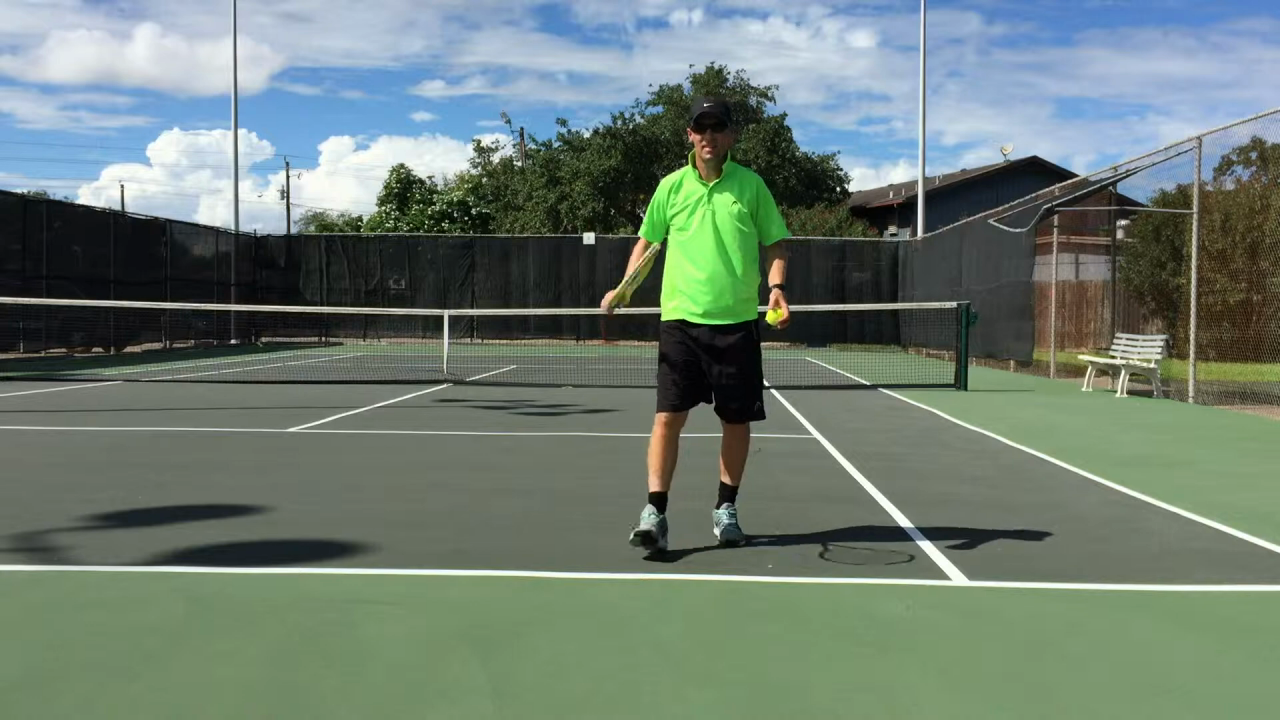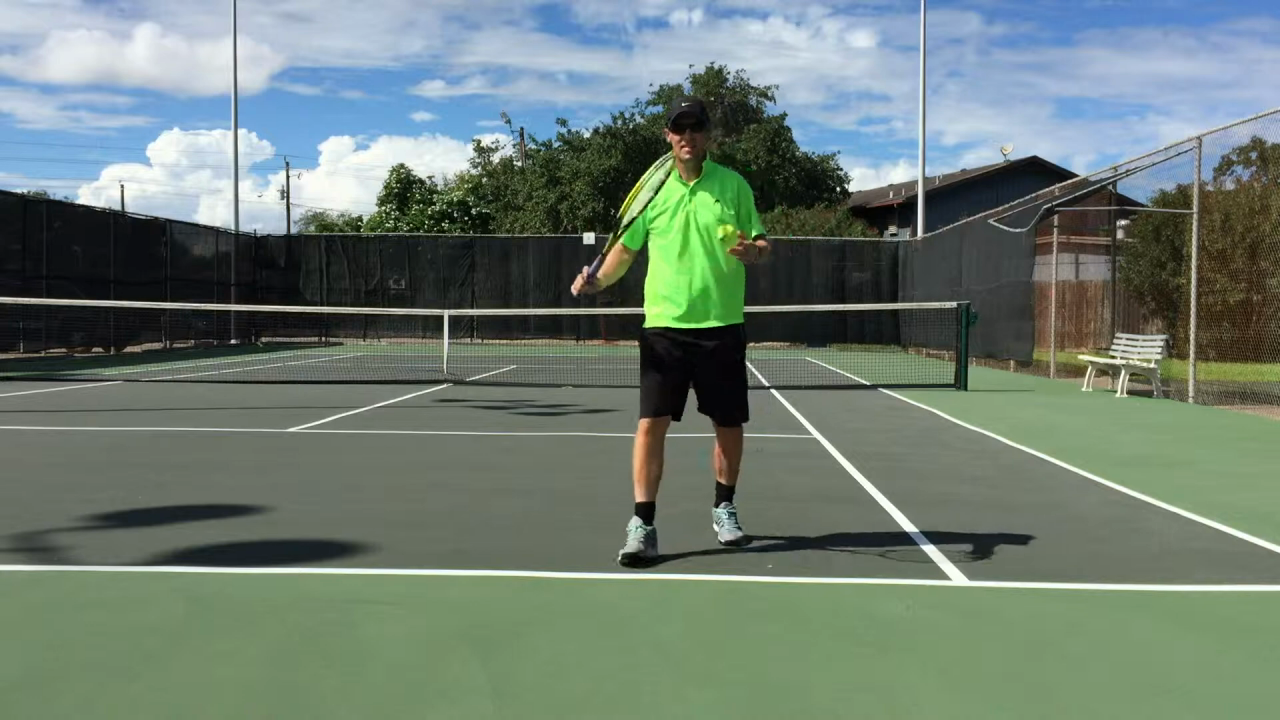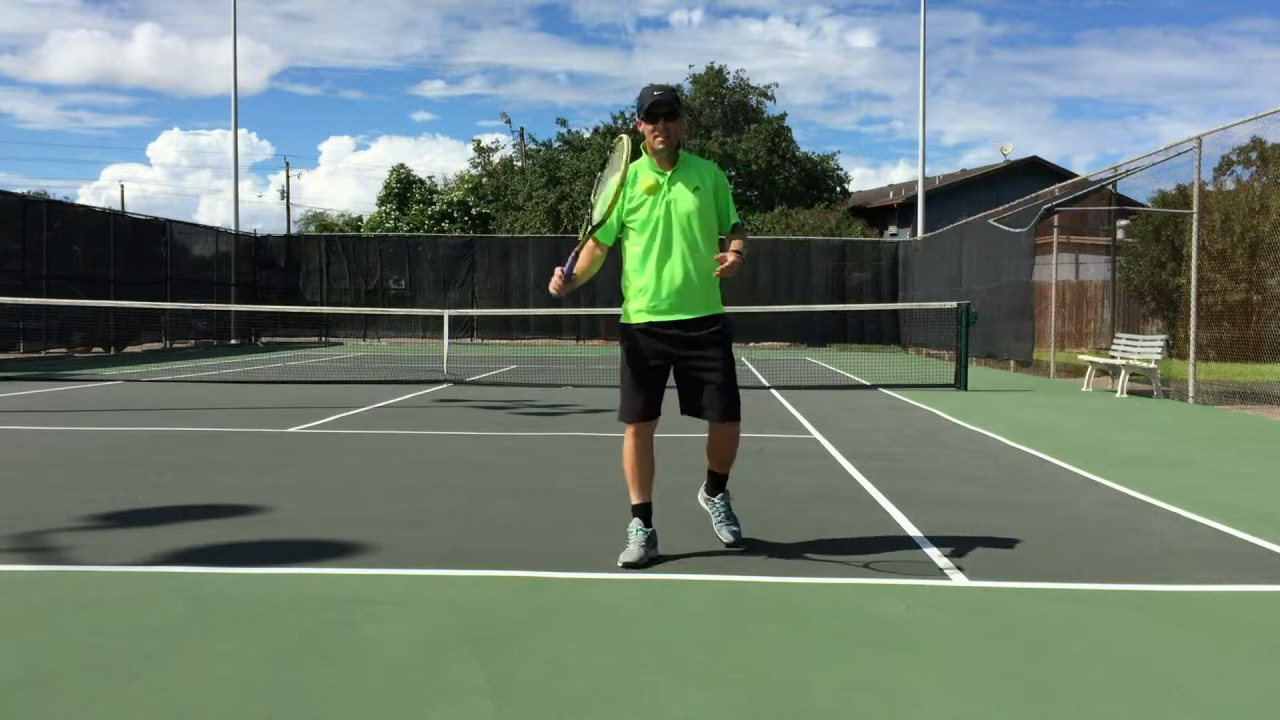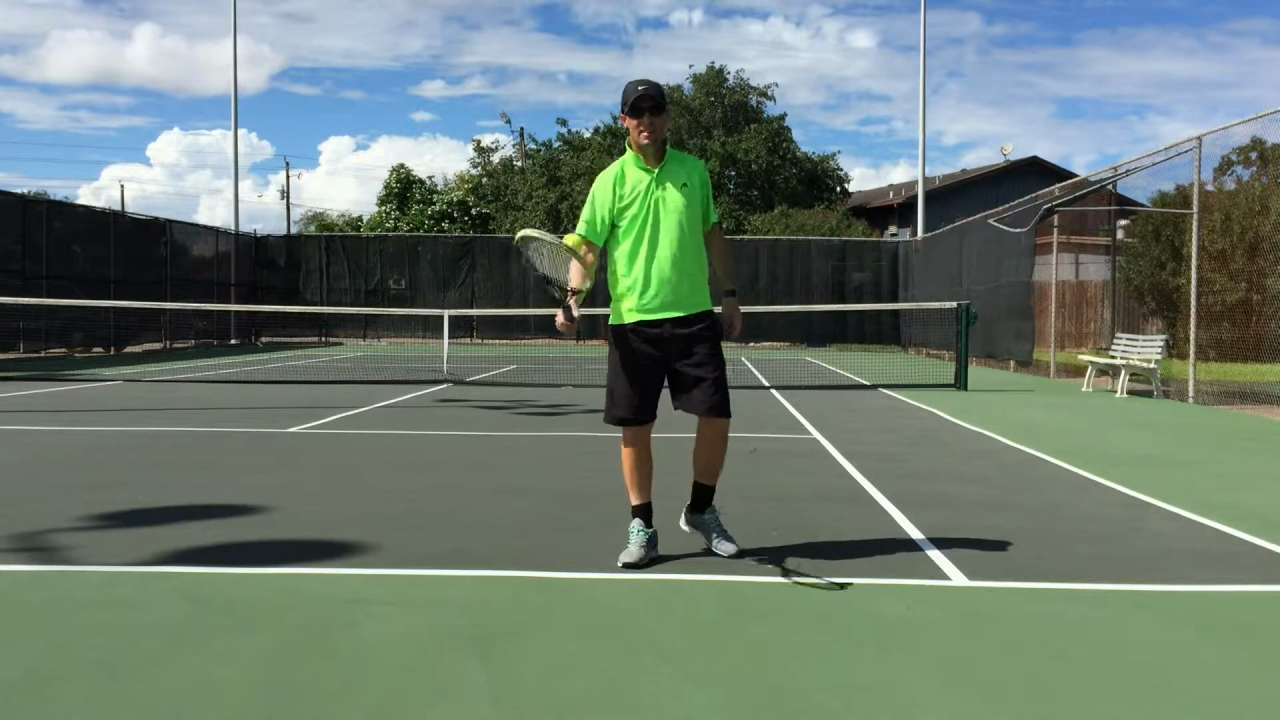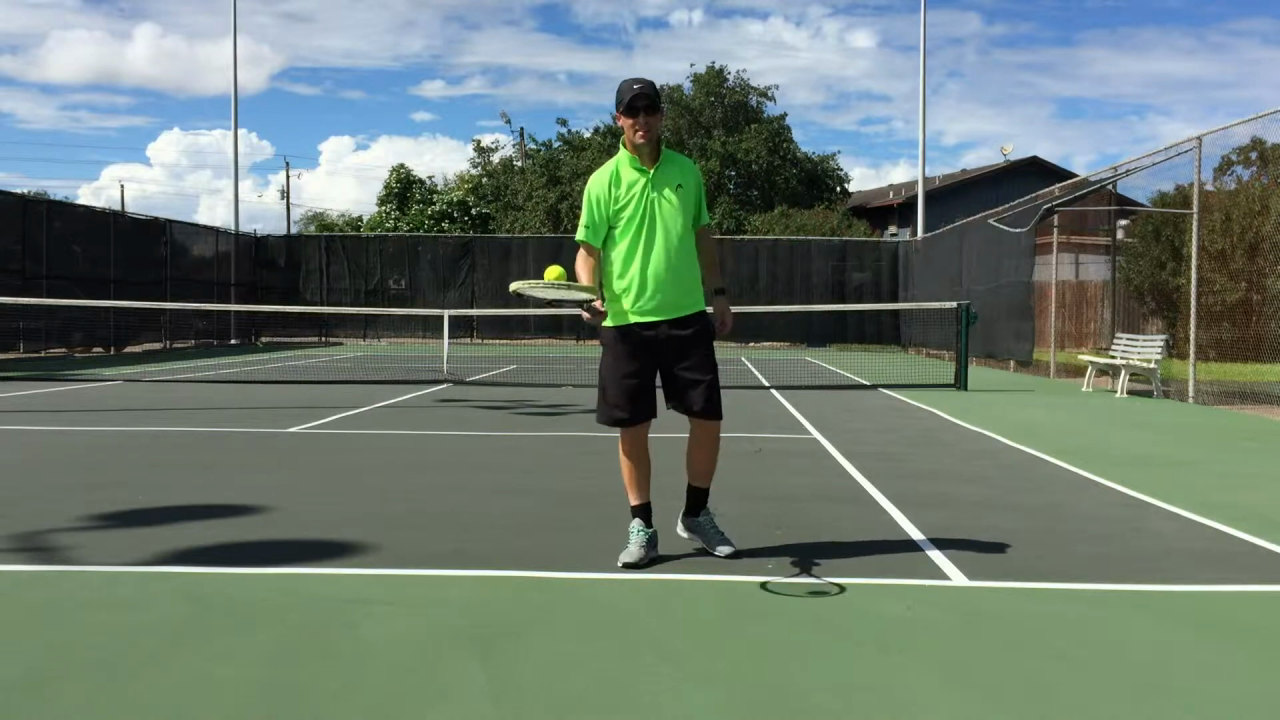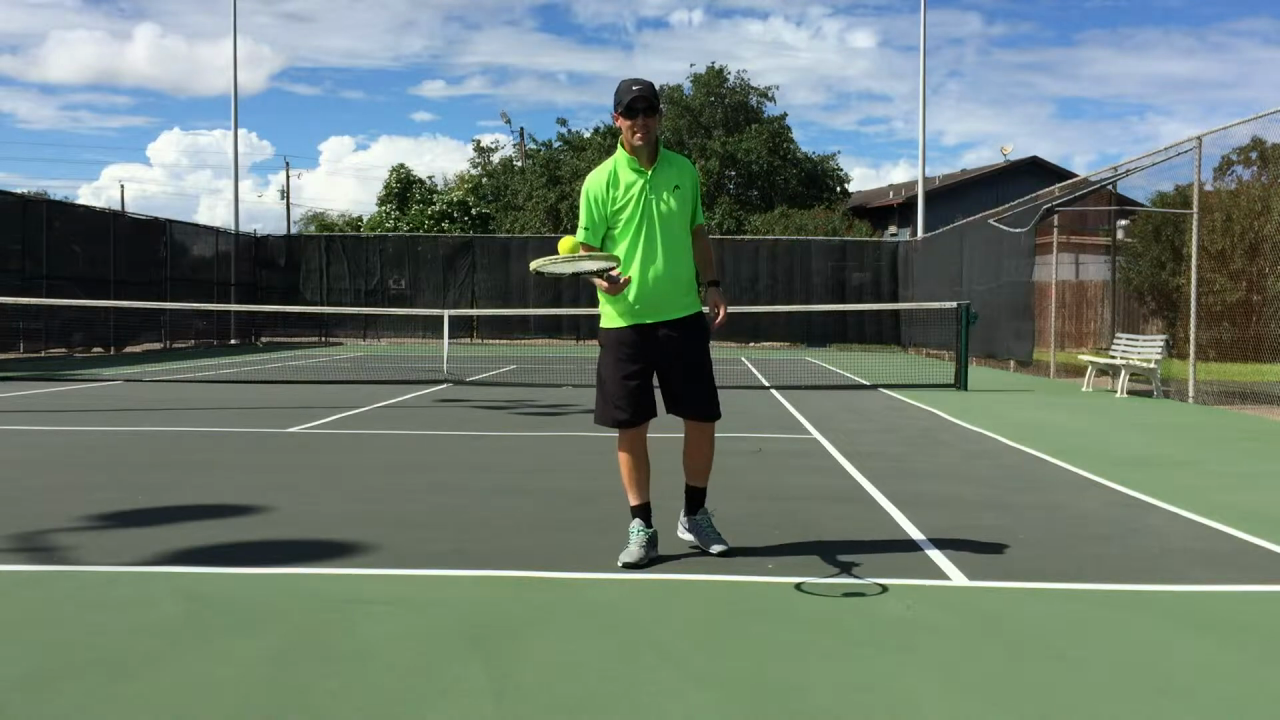
dt=0.2s
person 1, frame 1
left shoulder: (752, 185)
right shoulder: (671, 187)
left elbow: (775, 244)
right elbow: (646, 243)
left wrist: (776, 287)
right wrist: (623, 288)
left hip: (736, 322)
right hip: (681, 320)
left knee: (737, 421)
right knee: (669, 416)
left ankle: (725, 509)
right ankle: (655, 515)
person 1, frame 2
left shoulder: (734, 185)
right shoulder: (651, 189)
left elbow: (761, 240)
right elbow: (626, 249)
left wrist: (751, 250)
right wrist: (596, 280)
left hip: (722, 324)
right hip: (664, 325)
left knee: (728, 424)
right knee: (651, 422)
left ankle: (724, 507)
right ankle: (642, 527)
person 1, frame 3
left shoulder: (710, 174)
right shoulder: (626, 181)
left elbow: (734, 227)
right elbow: (598, 243)
left wrist: (735, 252)
right wrist: (572, 278)
left hip: (704, 317)
right hip: (644, 320)
left knee: (726, 419)
right knee: (638, 424)
left ankle: (715, 492)
right ankle: (642, 530)
person 1, frame 4
left shoulder: (694, 170)
right shoulder: (610, 180)
left elbow: (711, 234)
right elbow: (587, 247)
left wrist: (729, 294)
right wrist: (572, 299)
left hip: (694, 316)
right hip: (633, 320)
left knee: (715, 416)
right knee: (635, 427)
left ankle: (700, 510)
right ankle: (642, 530)
person 1, frame 5
left shoulder: (687, 171)
right shoulder: (604, 180)
right elbow: (588, 250)
left wrist: (718, 293)
right wrist: (590, 295)
left hip: (687, 317)
right hip: (628, 322)
left knee: (707, 418)
right knee: (633, 426)
left ankle: (696, 515)
right ankle: (642, 529)
person 1, frame 6
left shoulder: (684, 171)
right shoulder: (600, 181)
right elbow: (587, 249)
left wrist: (711, 284)
right wrist: (601, 278)
left hip: (683, 318)
right hip: (625, 322)
left knee: (702, 419)
right knee: (631, 427)
left ankle: (695, 515)
right ankle: (641, 529)
